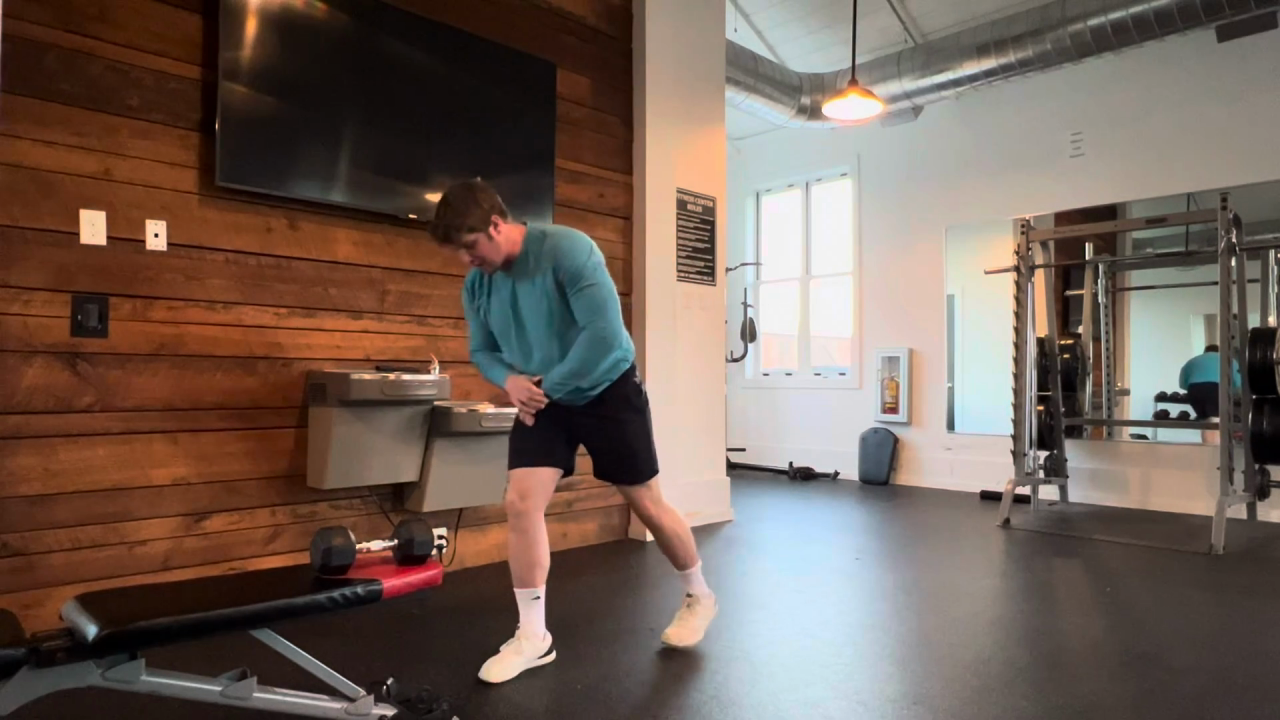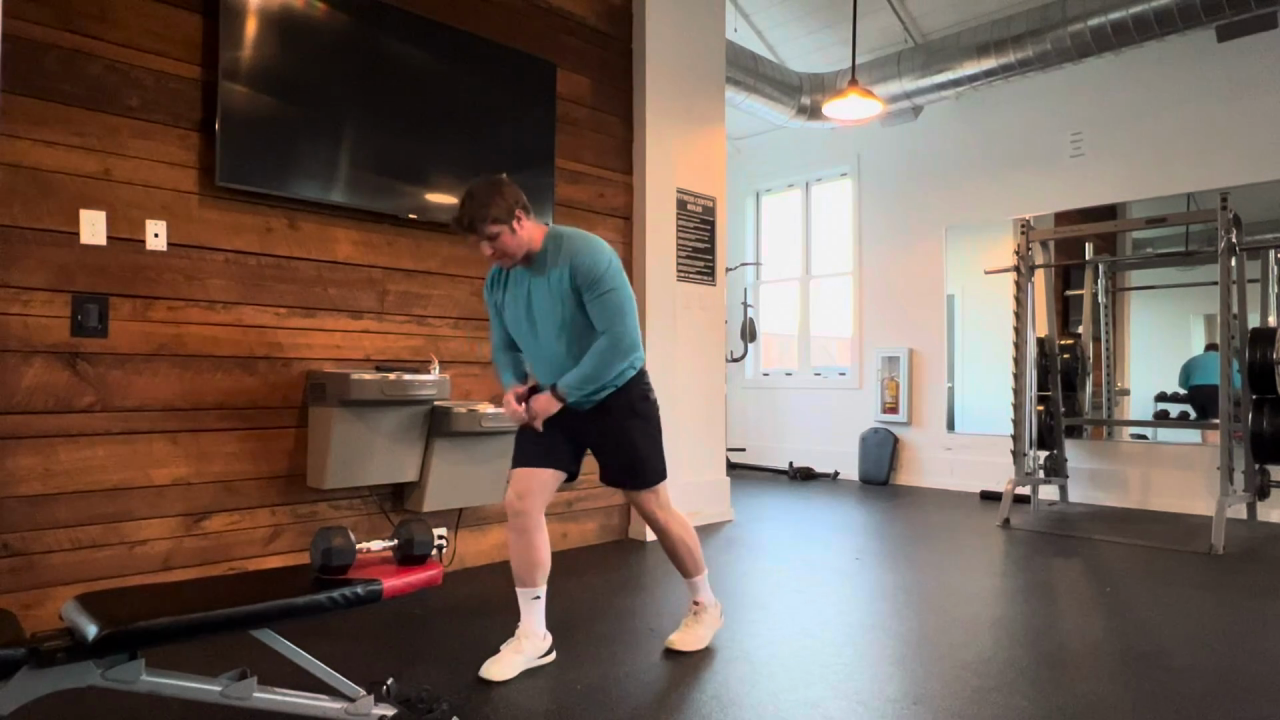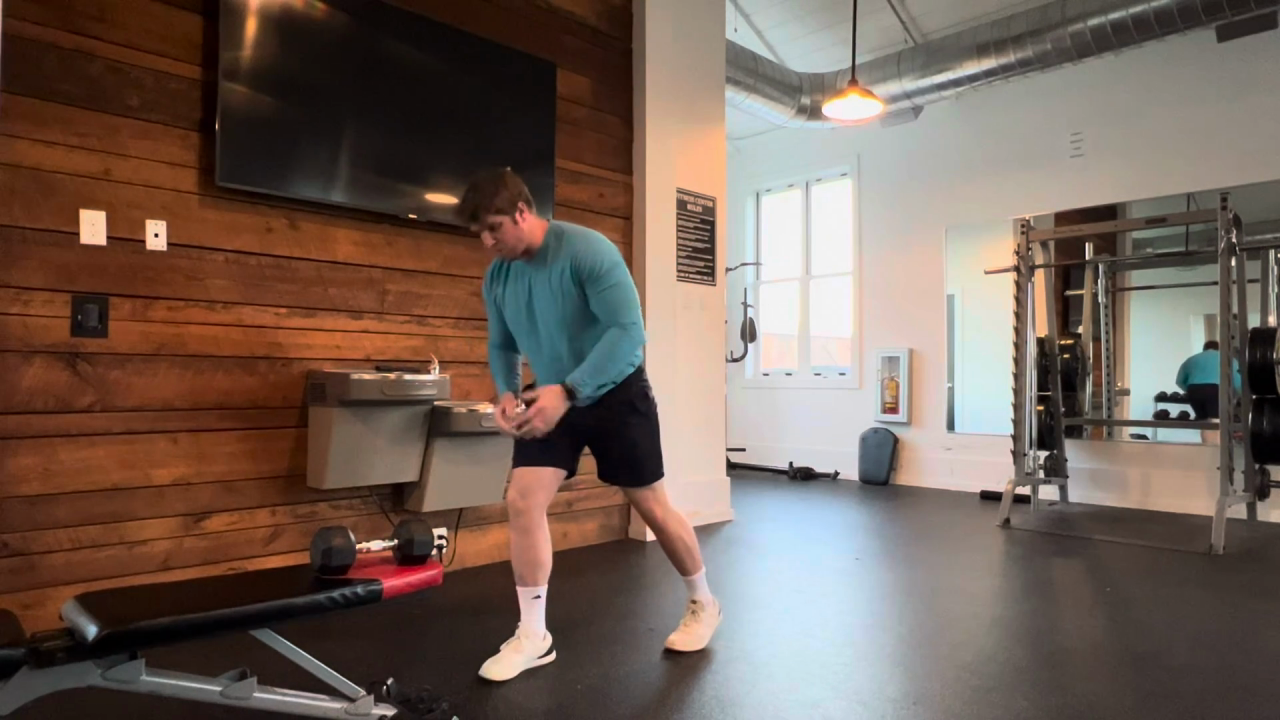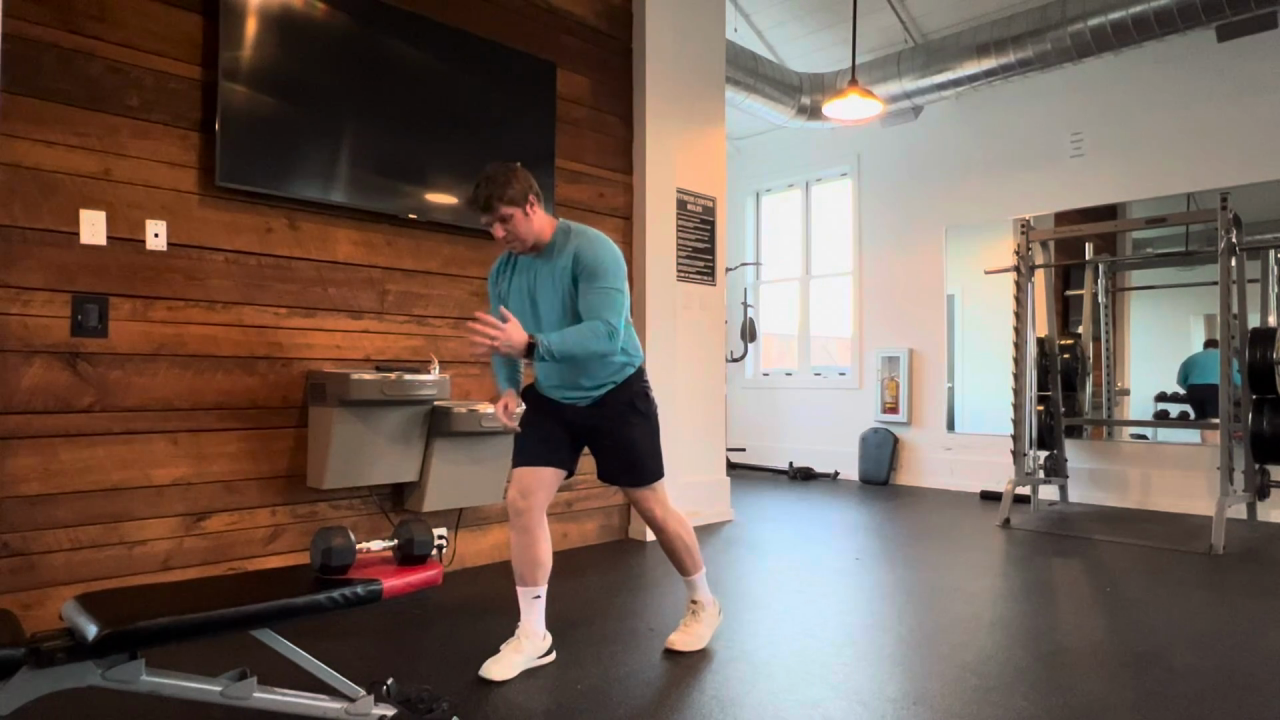
dt=0.4s
person 1, frame 1
left shoulder: (567, 249)
right shoulder: (477, 284)
left elbow: (605, 332)
right elbow: (482, 350)
left wrist: (548, 386)
right wrist: (509, 379)
left hip: (609, 390)
right hip: (543, 402)
left knee: (645, 503)
right knee: (520, 504)
left ankle: (698, 596)
right ankle: (532, 637)
person 1, frame 2
left shoulder: (586, 254)
right shoulder: (497, 280)
left elbow: (623, 338)
right elbow: (504, 346)
left wrist: (560, 392)
right wrist: (513, 384)
left hip: (618, 396)
right hip: (552, 403)
left knee: (654, 508)
right knee: (520, 503)
left ankle: (705, 605)
right ankle: (533, 637)
person 1, frame 3
left shoulder: (587, 250)
right shoulder: (497, 277)
left elbow: (627, 329)
right elbow: (501, 346)
left wrist: (569, 392)
right wrist: (506, 391)
left hip: (617, 394)
right hip: (551, 399)
left knee: (652, 507)
right knee: (522, 503)
left ankle: (703, 604)
right ankle: (533, 636)
person 1, frame 4
left shoulder: (592, 249)
right shoulder: (502, 271)
left elbow: (604, 333)
right elbow: (502, 342)
left wrist: (529, 344)
right wrist: (508, 387)
left hip: (616, 393)
right hip: (551, 400)
left knee: (652, 506)
right knee: (522, 502)
left ankle: (703, 604)
right ankle: (533, 636)
